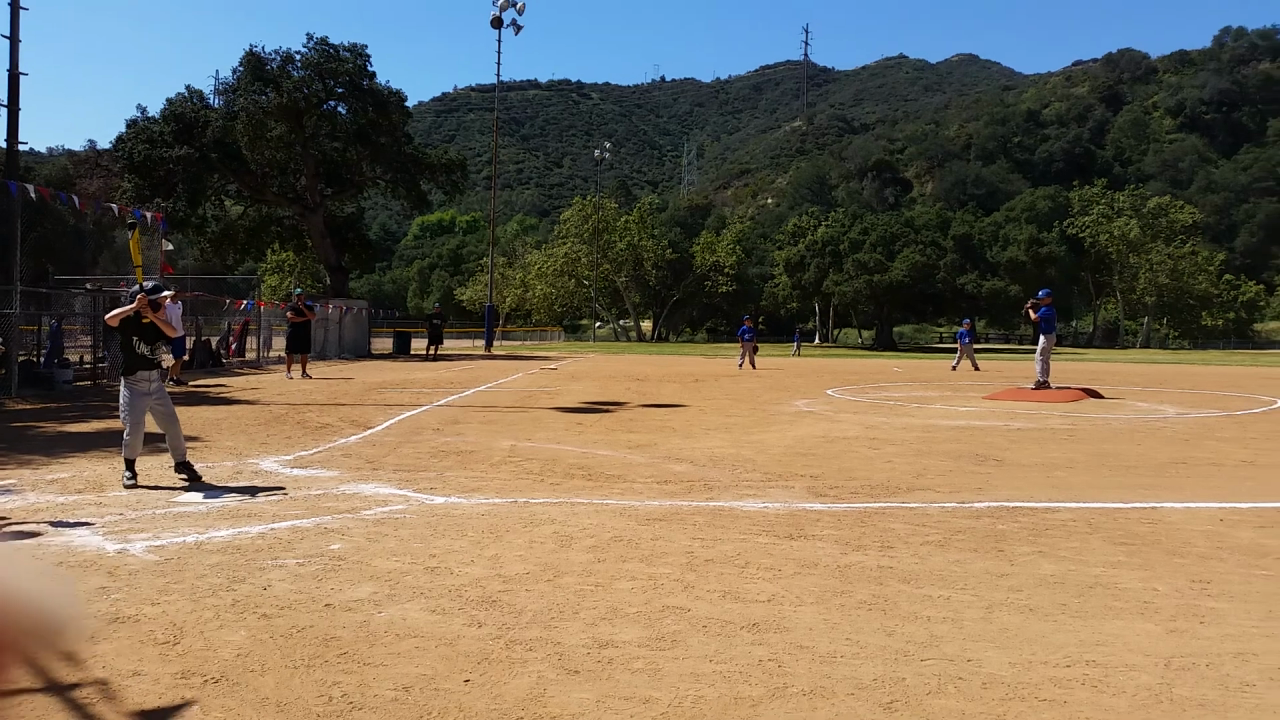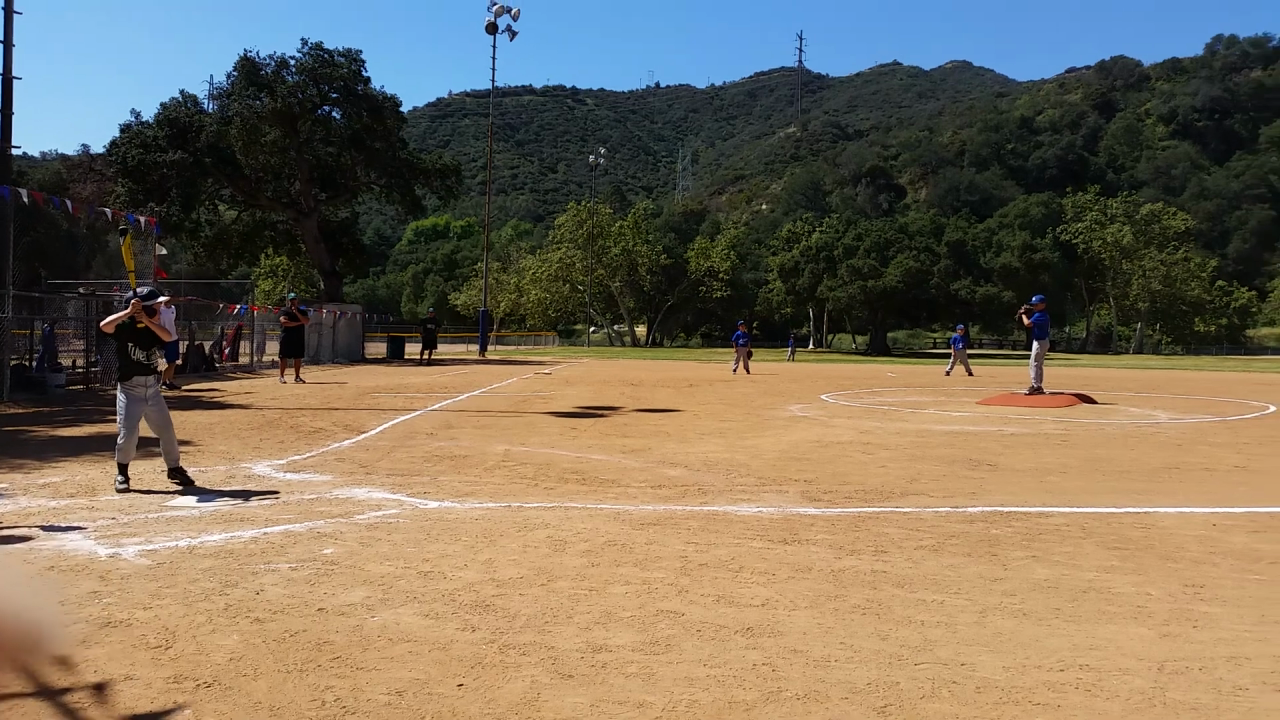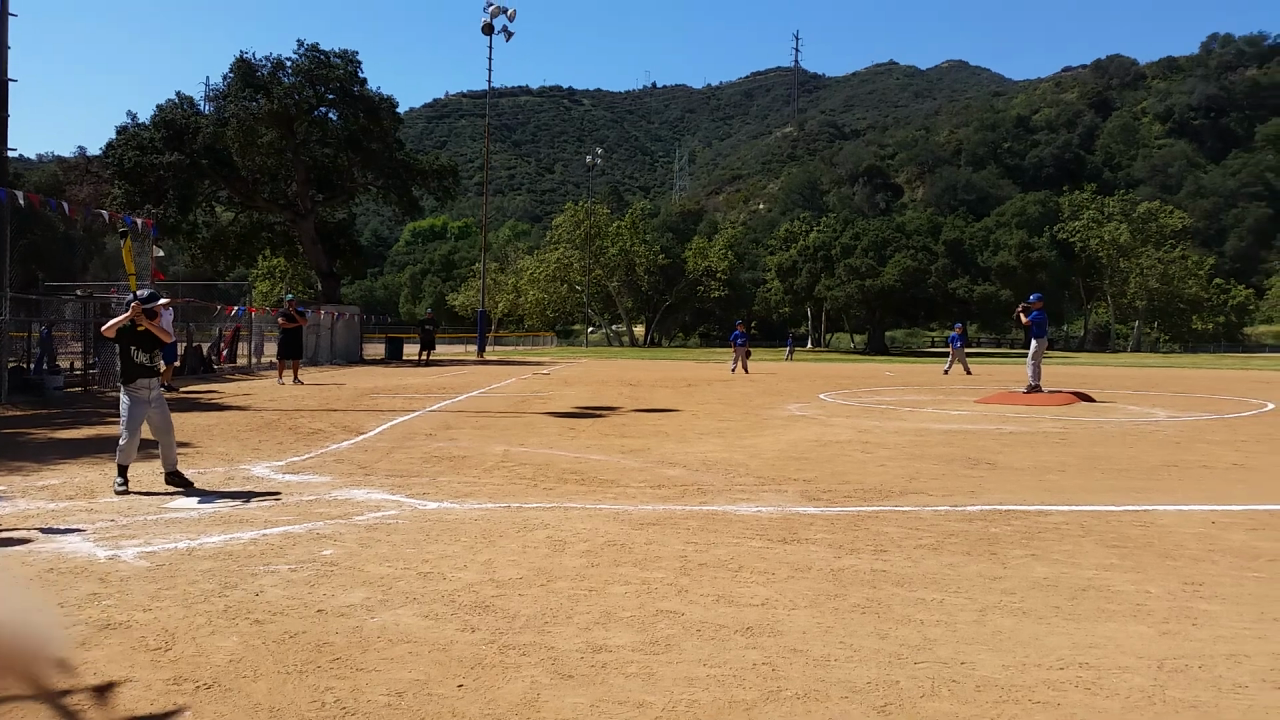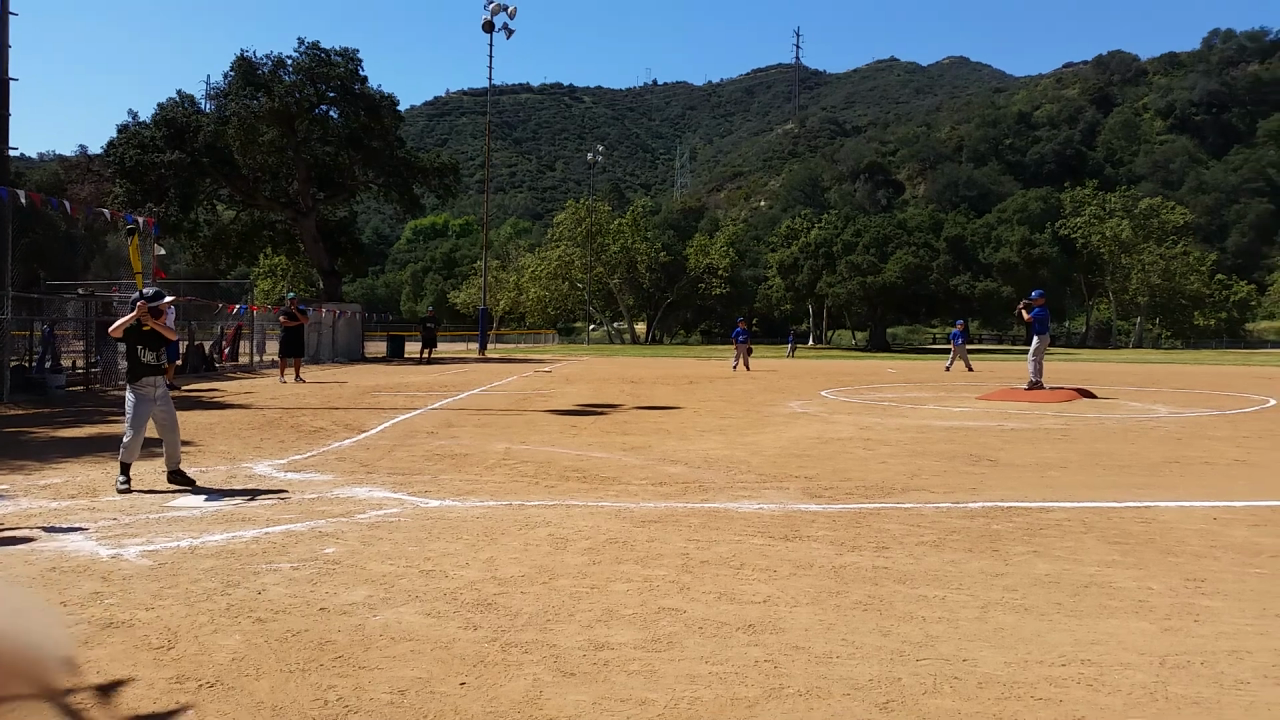
dt=0.1s
person 1, frame 1
left shoulder: (158, 323)
right shoulder: (129, 322)
left elbow: (173, 333)
right elbow: (109, 319)
left wrist: (153, 317)
right wrist: (134, 307)
left hip: (156, 382)
right hip: (133, 383)
left knee: (171, 424)
right knee: (133, 428)
left ankle: (181, 463)
right ankle: (129, 471)
person 1, frame 2
left shoulder: (152, 329)
right shoulder: (125, 328)
left elbow: (168, 337)
right elbow: (104, 326)
left wrist: (147, 321)
right wrist: (128, 312)
left hip: (152, 388)
right hip: (130, 389)
left knee: (166, 429)
right knee: (128, 433)
left ankle: (174, 468)
right ankle: (122, 475)
person 1, frame 3
left shoulder: (154, 331)
right shoulder: (127, 331)
left elbow: (168, 338)
right elbow: (105, 330)
left wrist: (147, 324)
right wrist: (129, 315)
left hip: (155, 390)
right hip: (133, 391)
left knee: (166, 433)
right knee: (130, 435)
left ankle: (171, 472)
right ankle: (121, 477)
person 1, frame 4
left shoulder: (159, 329)
right shoulder: (133, 330)
left elbow: (174, 335)
right elbow: (112, 331)
left wrist: (153, 323)
right wrist: (135, 314)
left hip: (160, 388)
right hip: (138, 389)
left knee: (171, 432)
right knee: (135, 432)
left ankle: (174, 471)
right ankle: (123, 475)
